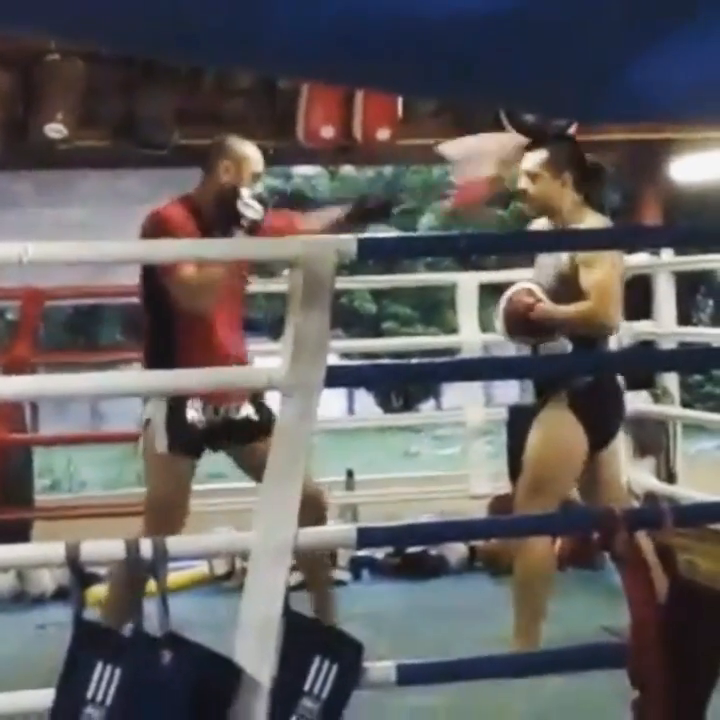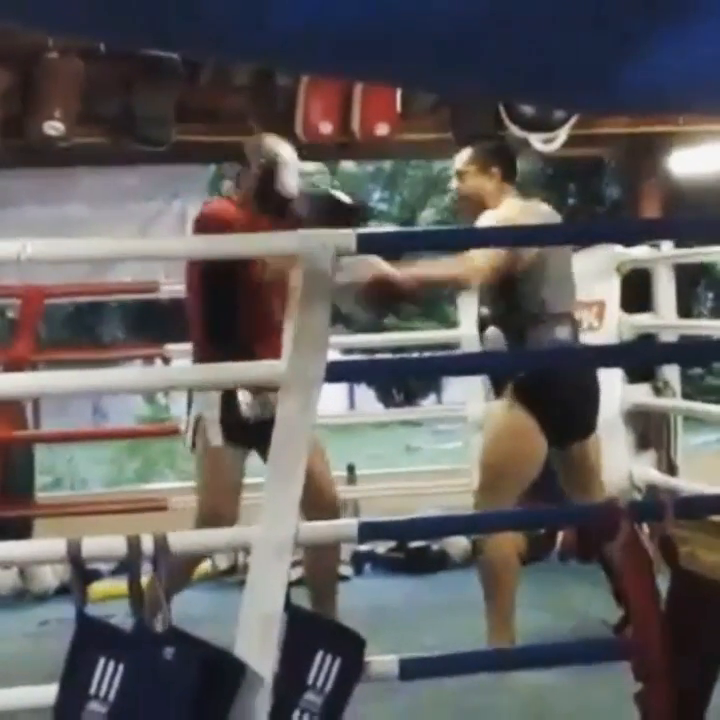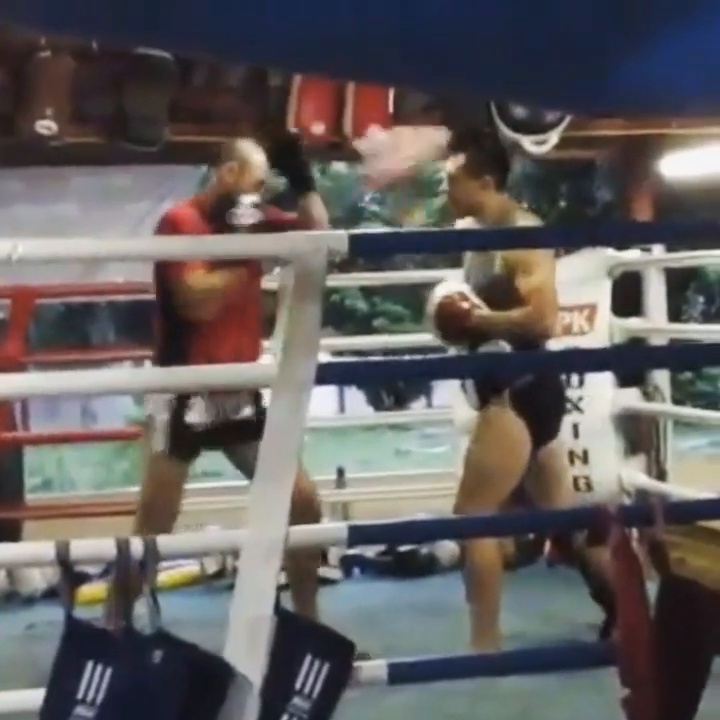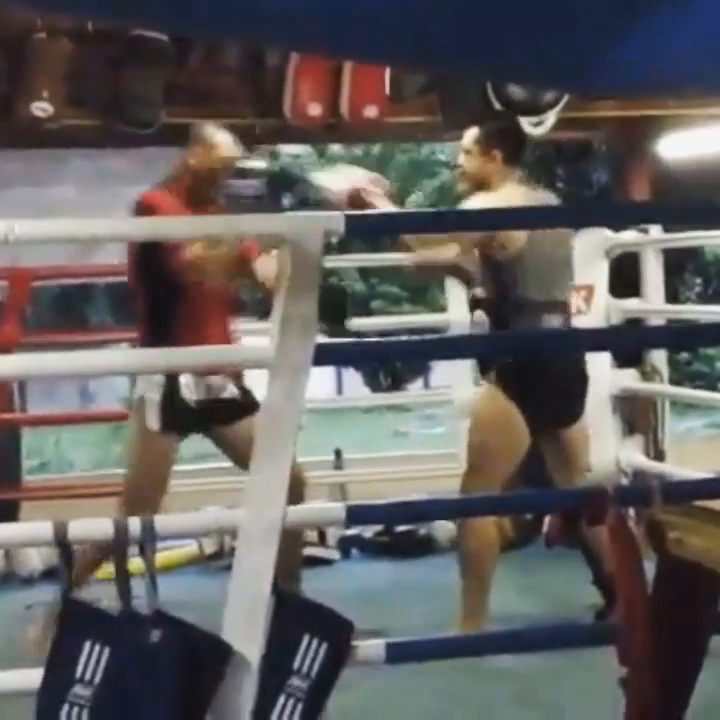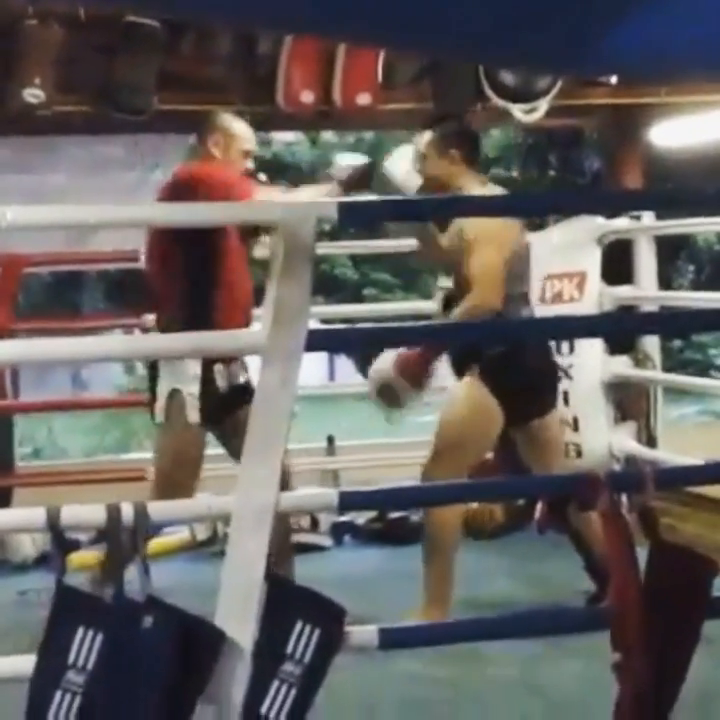
dt=1s
person 1, frame 1
left shoulder: (592, 235)
right shoulder: (545, 229)
left elbow: (605, 315)
left wrist: (540, 313)
left hip: (577, 389)
right hip: (582, 388)
left knee: (530, 515)
right knee: (616, 515)
left ankle: (524, 648)
person 1, frame 2
left shoulder: (500, 221)
right shoulder: (545, 216)
left elbow: (469, 271)
left wrist: (397, 278)
left hip: (535, 376)
right hip: (570, 372)
left knee: (492, 508)
right knee: (593, 501)
left ankle: (501, 642)
person 1, frame 3
left shoulder: (521, 235)
right shoulder: (476, 230)
left elbow: (543, 320)
left wrist: (476, 321)
left hip: (520, 389)
right hip: (516, 388)
left knee: (473, 513)
right knee: (562, 510)
left ankle: (485, 646)
person 1, frame 4
left shoulder: (495, 205)
right shoulder: (550, 203)
left elbow: (421, 237)
left wrist: (375, 201)
right wrist: (451, 258)
left hip: (524, 363)
right hip: (563, 358)
left knee: (478, 494)
right knee: (579, 489)
left ankle: (471, 626)
right ankle: (622, 601)
person 1, frame 5
left shoulder: (480, 211)
right shoulder: (478, 208)
left elbow: (483, 301)
right elbow: (440, 256)
left wrist: (424, 353)
left hip: (499, 357)
right hip: (527, 352)
left knee: (440, 479)
right knee: (560, 477)
left ankle: (434, 612)
person 2, frame 1
left shoulder: (237, 220)
right shoulder: (168, 221)
left elbow: (306, 228)
right elbow: (195, 296)
left wrist: (357, 210)
right wrist: (237, 235)
left hip: (238, 394)
right hip: (181, 402)
left knee: (309, 502)
right knee: (160, 534)
left ankle: (328, 630)
person 2, frame 2
left shoulder: (268, 220)
right shoulder: (220, 217)
right elbow: (273, 268)
right wrist: (302, 214)
left hip: (274, 391)
right hip: (227, 394)
left knee: (325, 507)
right knee: (216, 524)
person 2, frame 3
left shoulder: (249, 218)
right shoulder: (180, 222)
left elbow: (320, 236)
right elbow: (199, 302)
left wrist: (303, 181)
left hip: (240, 396)
right hip: (184, 398)
left knee: (304, 505)
right knee: (153, 529)
left ankle: (309, 624)
person 2, frame 4
left shoulder: (211, 213)
right shoulder: (156, 207)
left elbow: (266, 272)
right elbow: (205, 274)
left hip: (219, 376)
right hip: (168, 378)
left knee: (290, 482)
right knee: (134, 515)
person 2, frame 5
left shoulder: (220, 192)
right shoulder: (194, 180)
right elbow: (282, 204)
right wrist: (336, 184)
left hip: (224, 363)
right hip: (189, 365)
left knee: (274, 477)
right knee: (169, 500)
